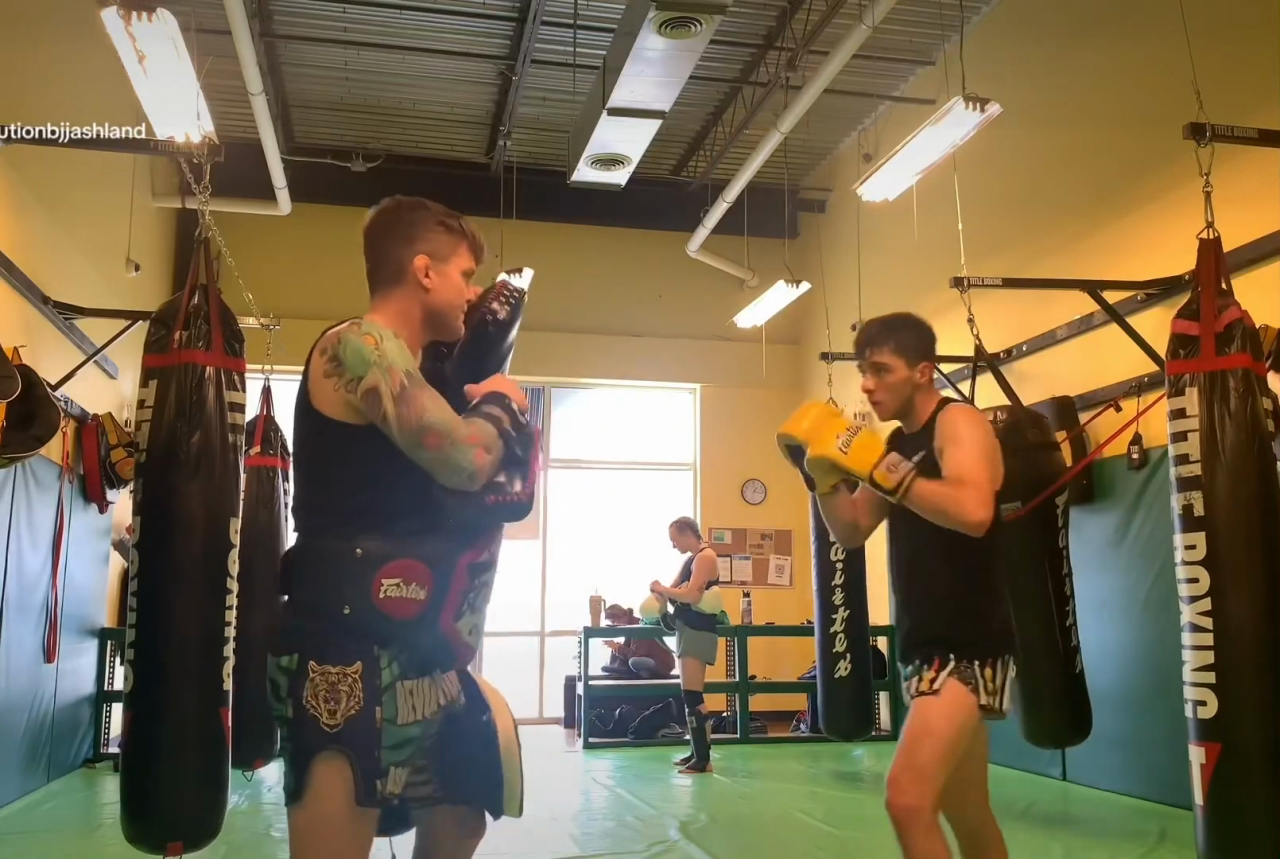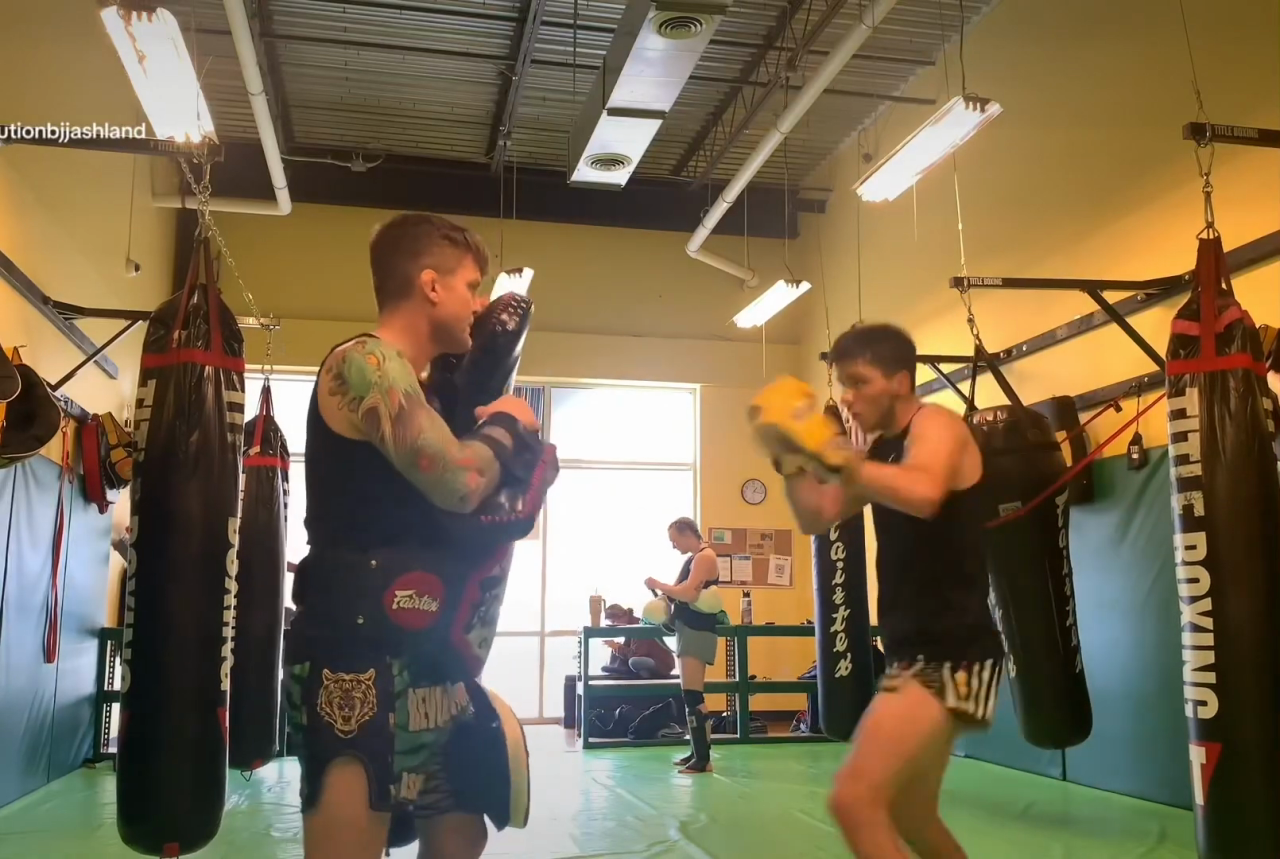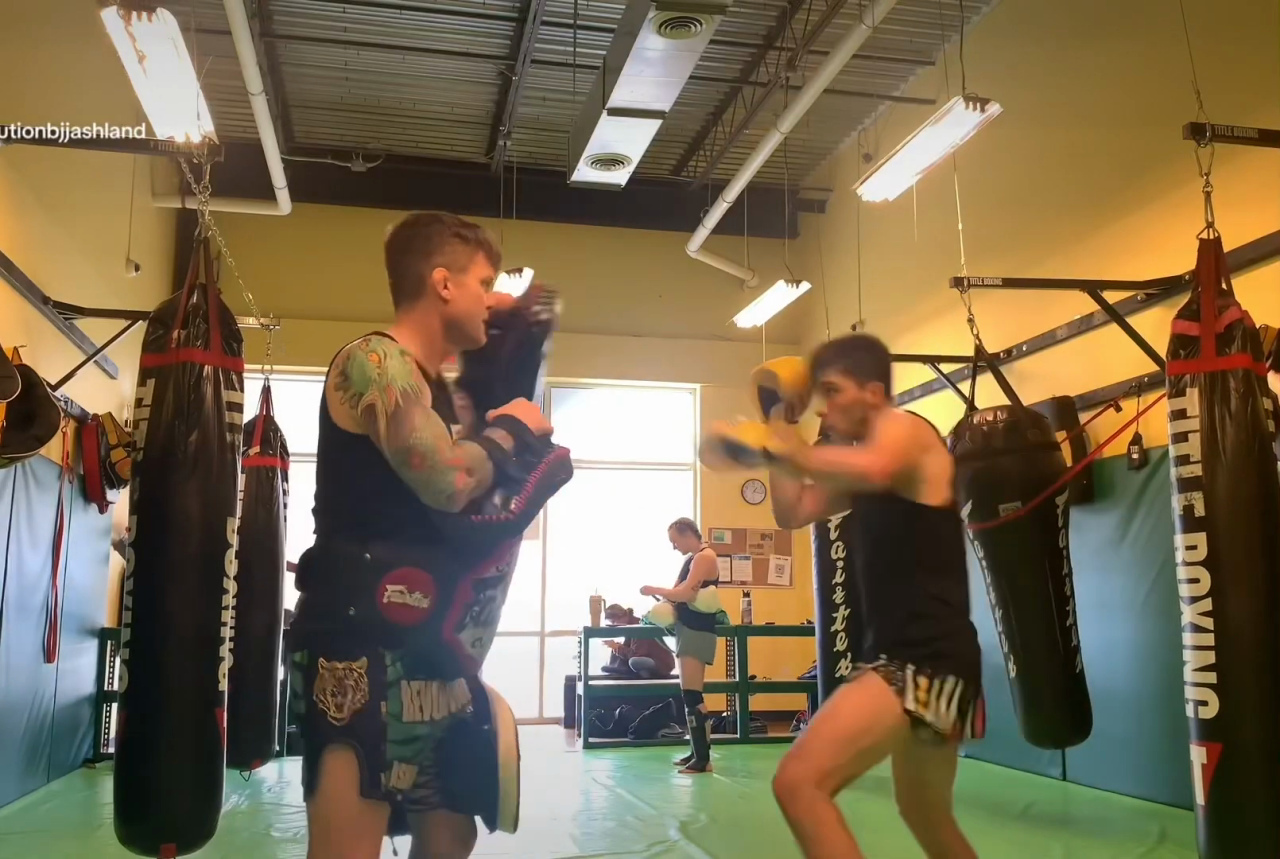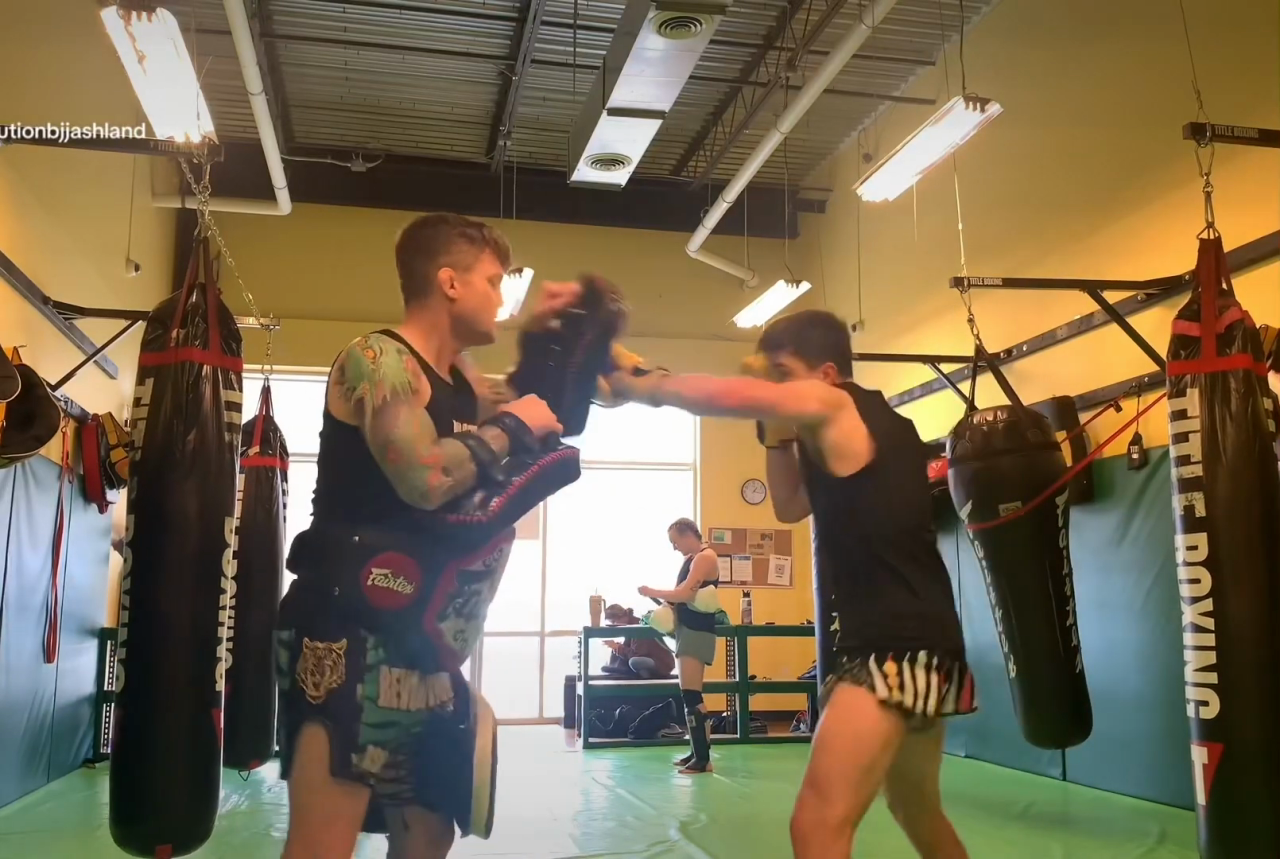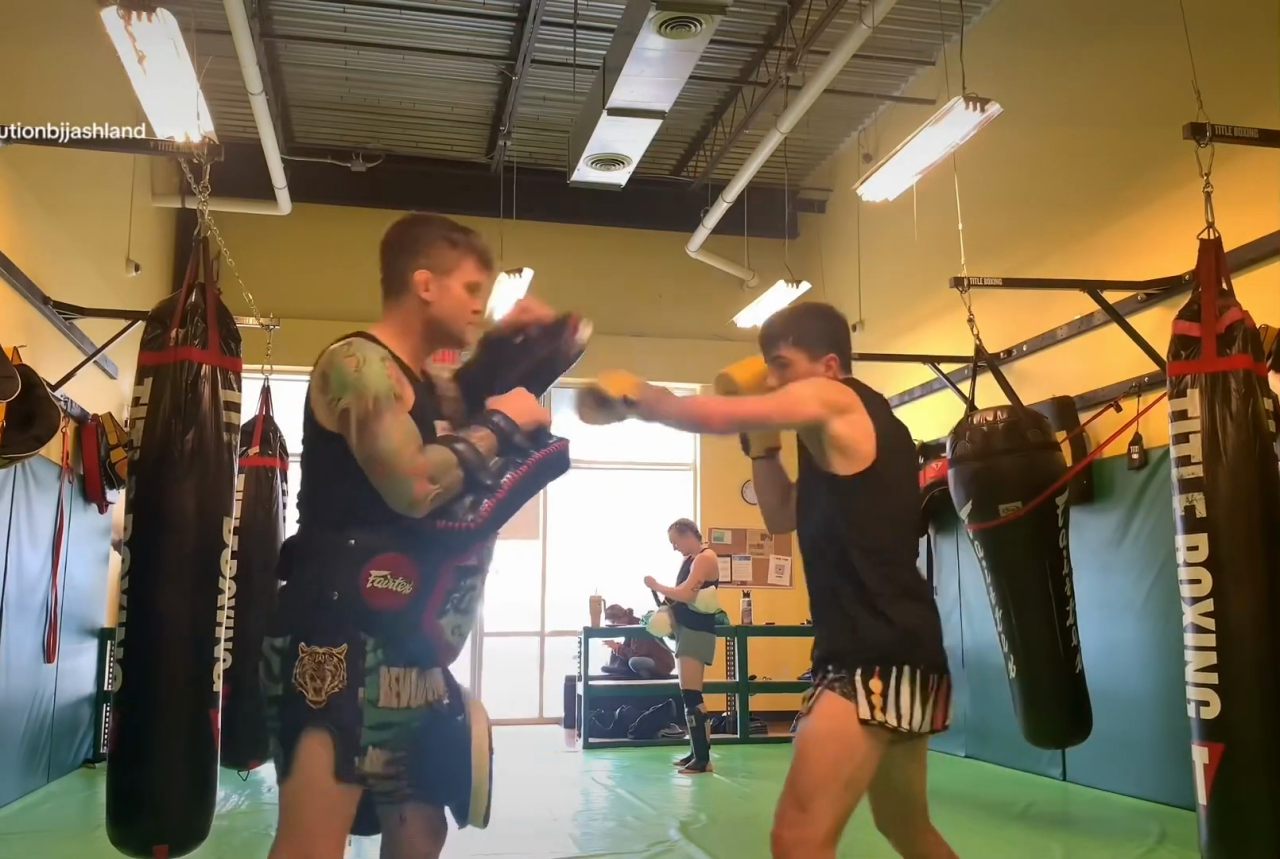
dt=0.1s
person 1, frame 1
left shoulder: (391, 361)
right shoulder: (360, 346)
right elbow: (466, 460)
right wrist: (500, 402)
left hip: (408, 647)
right hip: (349, 648)
person 1, frame 2
left shoulder: (403, 379)
right shoulder: (364, 364)
right elbow: (460, 483)
right wrist: (508, 422)
left hip: (419, 656)
right hip: (363, 658)
person 1, frame 3
left shoulder: (435, 380)
right shoulder: (376, 362)
right elbow: (450, 481)
right wrist: (512, 426)
left hip: (424, 650)
right hip: (363, 648)
person 1, frame 4
left shoulder: (452, 380)
right shoulder: (376, 359)
right elbow: (427, 481)
right wrist: (514, 425)
left hip: (411, 643)
right hip: (352, 636)
person 1, frame 5
left shoulder: (410, 377)
right shoulder: (356, 363)
right elbow: (414, 488)
right wrist: (500, 422)
left hip: (391, 641)
right hip: (338, 637)
person 2, frame 1
left shoulder: (960, 423)
right shoulder: (900, 442)
left elbow: (975, 513)
right elbow: (850, 529)
left wrist: (878, 466)
right wrist: (824, 472)
left hip: (970, 650)
right hip: (934, 649)
left knee: (908, 800)
right knee: (963, 807)
person 2, frame 2
left shoulder: (936, 426)
right shoulder: (882, 448)
left elbow: (918, 493)
right elbow: (818, 518)
left wrist: (831, 450)
right wrist: (792, 453)
left hip: (949, 653)
right hip: (916, 653)
left knee: (855, 802)
person 2, frame 3
left shoulder: (906, 436)
right shoulder: (870, 448)
left elbow: (862, 473)
right elbow: (795, 512)
left wrist: (772, 443)
right wrist: (778, 425)
left hip: (920, 663)
right hip: (921, 662)
left knee: (796, 784)
person 2, frame 4
left shoulder: (823, 403)
right shoulder: (886, 424)
left elbow: (726, 395)
right elbow: (791, 507)
left wrist: (641, 382)
right wrist: (776, 432)
left hip: (892, 647)
right hip: (921, 642)
right knee: (917, 814)
person 2, frame 5
left shoulder: (830, 401)
right shoulder: (875, 425)
left elbow: (725, 414)
right elbow: (783, 518)
left wrist: (633, 394)
right wrist: (761, 439)
left hip: (876, 656)
right hip: (899, 651)
person 3, frame 1
left shoulder: (705, 557)
right shoulder: (692, 560)
left elbow: (693, 595)
right elbow: (678, 590)
left wrist: (662, 589)
right wrist: (661, 593)
left hip: (699, 632)
right hip: (687, 630)
left knee: (693, 695)
right knee: (690, 695)
left ankle: (704, 759)
right ankle: (697, 752)
person 3, frame 2
left shoulder: (705, 557)
right shoulder: (692, 559)
left elbow: (689, 593)
right elbow: (678, 590)
left wrist: (658, 585)
right wrist: (660, 590)
left hip: (698, 632)
right hip: (687, 630)
left knee: (693, 695)
right knee: (690, 695)
left ankle: (704, 759)
right ankle: (697, 752)
person 3, frame 3
left shoulder: (705, 557)
right shoulder: (692, 559)
left elbow: (685, 593)
right elbow: (680, 593)
left wrist: (653, 591)
right wrist: (663, 597)
left hip: (698, 633)
right hip: (687, 631)
left knee: (692, 695)
right knee: (689, 695)
left ankle: (703, 759)
right ankle: (697, 752)
person 3, frame 4
left shoulder: (705, 557)
right shoulder: (692, 559)
left elbow: (684, 594)
right elbow: (680, 594)
left wrist: (651, 592)
right wrist: (662, 600)
left hip: (697, 632)
right hip: (686, 630)
left knee: (692, 695)
right knee: (689, 695)
left ankle: (703, 759)
right ankle: (697, 752)
person 3, frame 5
left shoulder: (705, 558)
right shoulder: (690, 560)
left elbow: (686, 594)
right elbow: (679, 594)
left wrist: (655, 586)
right wrist: (662, 593)
left hip: (697, 633)
right hip: (685, 631)
left knee: (691, 695)
right knee: (688, 695)
left ankle: (703, 759)
right ankle: (696, 752)
